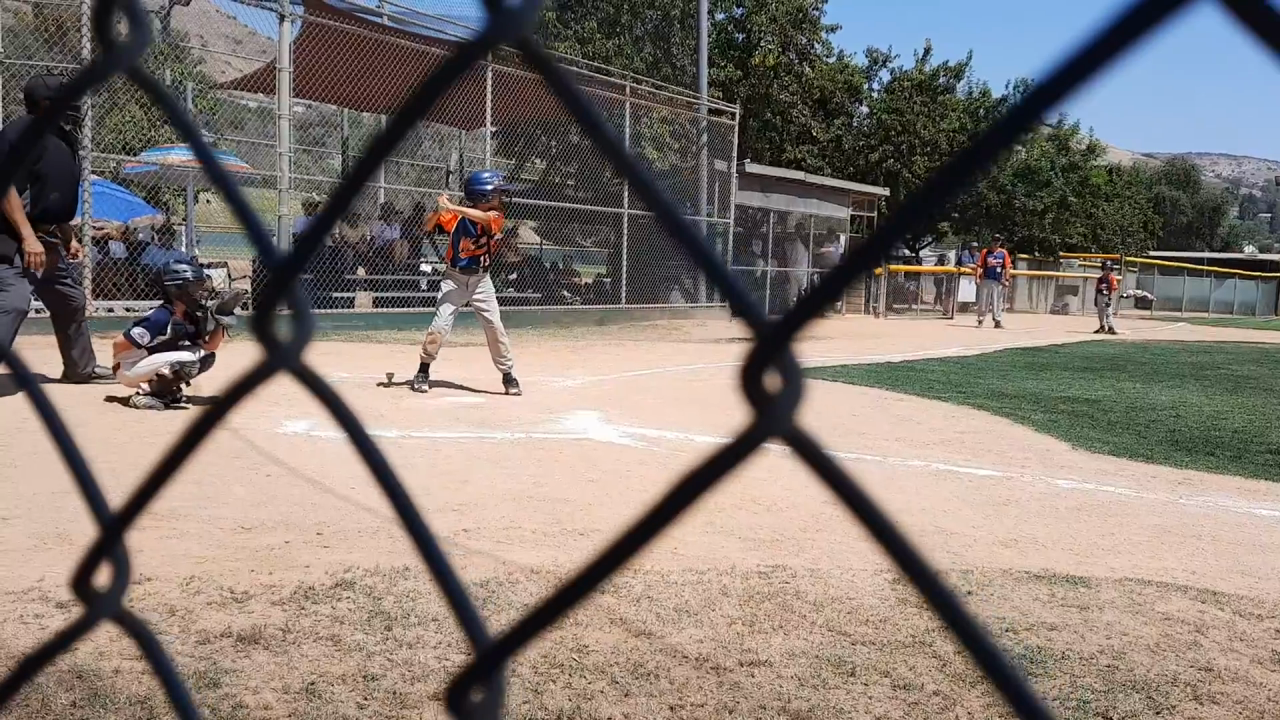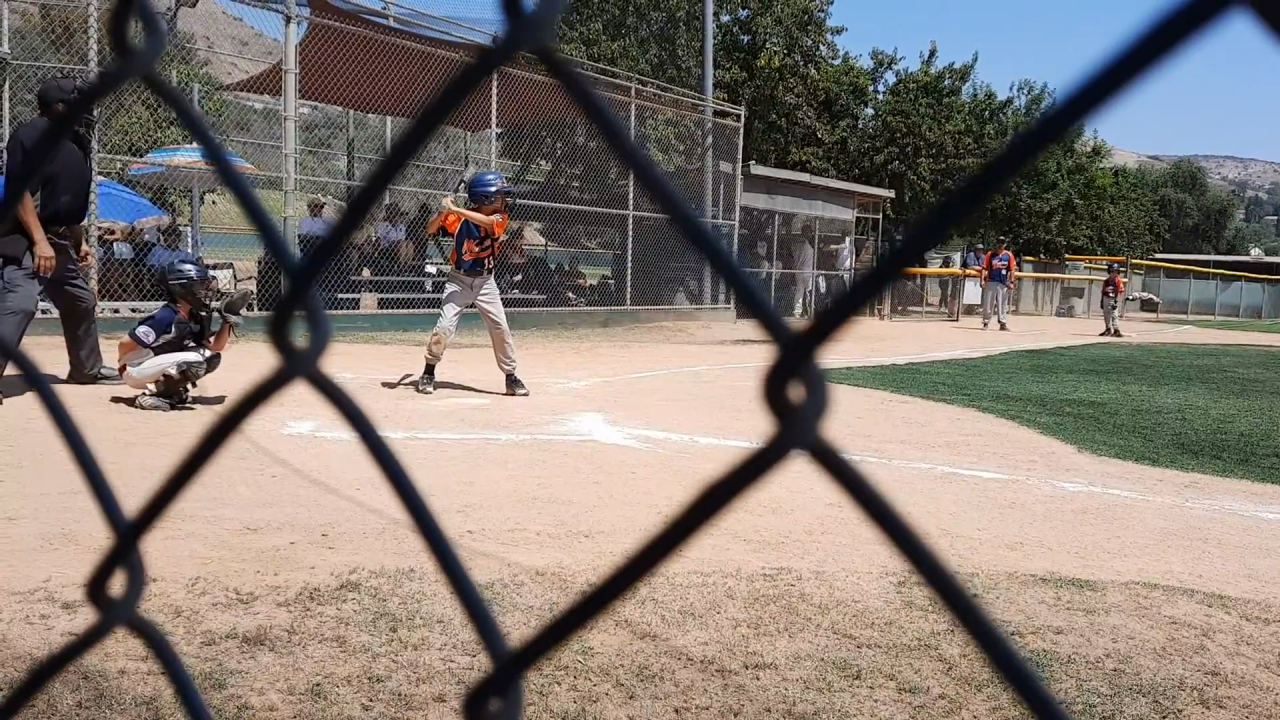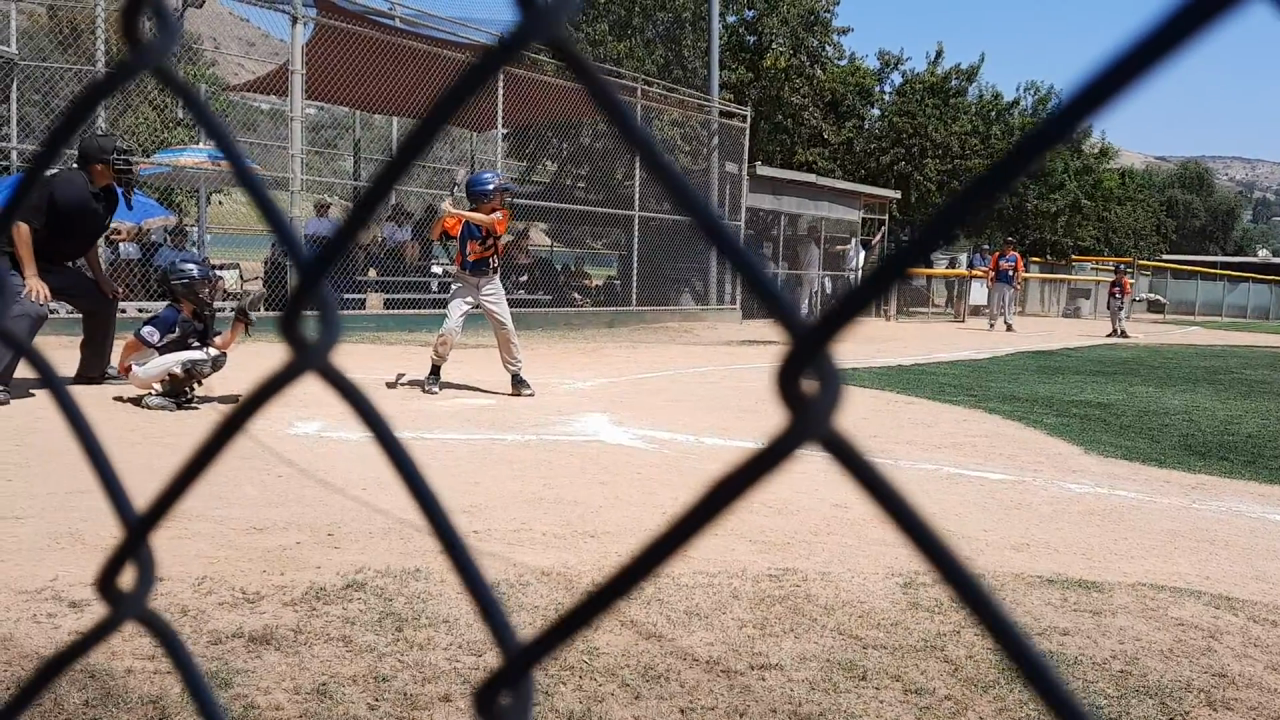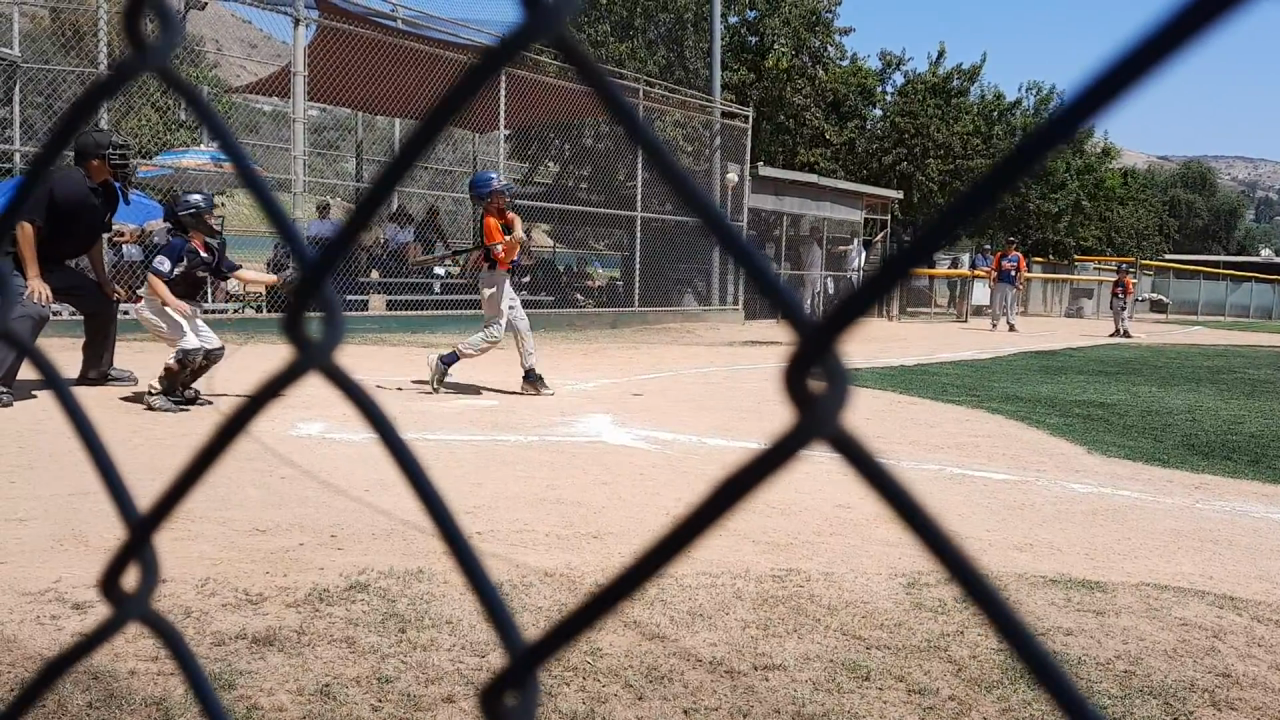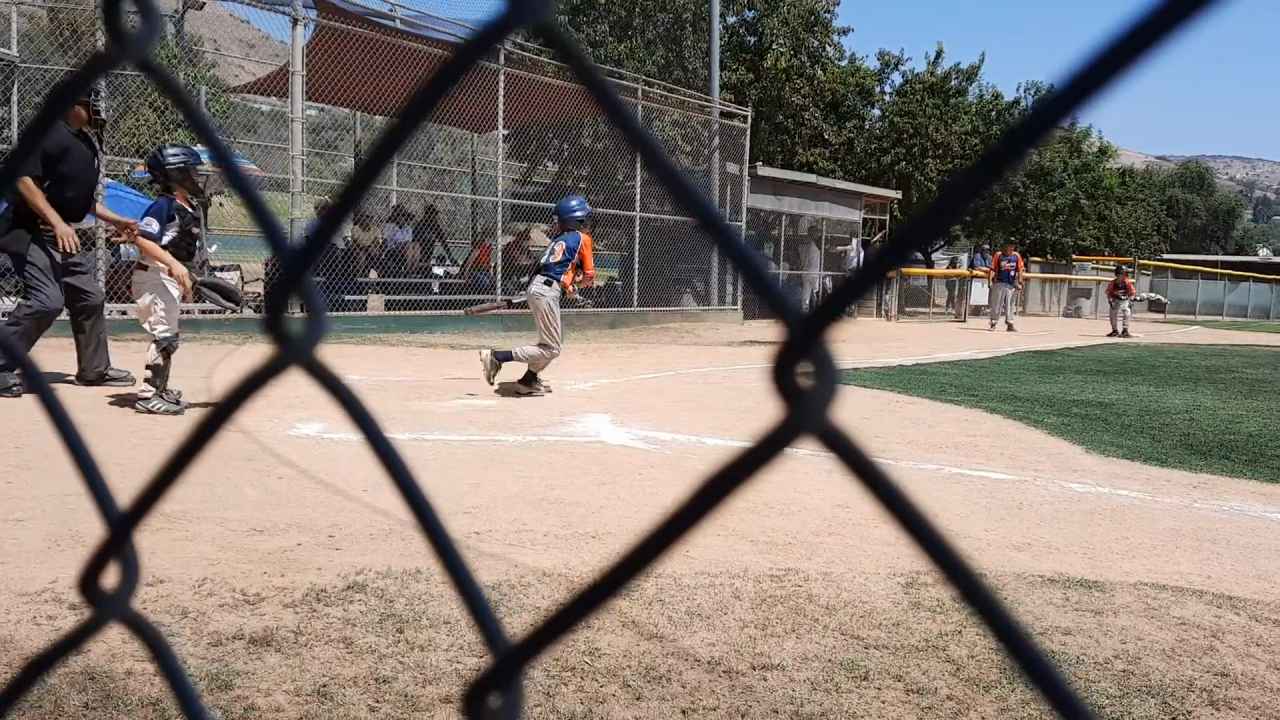
dt=0.7s
person 1, frame 1
left shoulder: (61, 137)
left wrist: (69, 238)
right wrist: (28, 238)
left hip: (50, 241)
left knee: (73, 302)
left ankle: (81, 367)
person 1, frame 2
left shoulder: (76, 140)
right shoulder: (32, 134)
left wrist: (80, 240)
right wrist: (40, 241)
left hip: (60, 243)
right hip: (27, 241)
left knee: (82, 302)
left ankle: (87, 369)
person 1, frame 3
left shoulder: (109, 196)
right shoulder: (64, 185)
left wrist: (100, 278)
right wrist: (31, 276)
left hip: (53, 263)
left knee: (104, 300)
right knee: (31, 307)
left ankle: (93, 370)
person 1, frame 4
left shoulder: (109, 194)
right shoulder: (60, 182)
left elbow: (93, 238)
right elbow: (25, 225)
left wrist: (103, 280)
right wrist: (33, 277)
left hip: (55, 264)
left knee: (103, 301)
right knee: (33, 309)
left ankle: (97, 370)
person 1, frame 5
left shoulder: (87, 143)
right shoulder: (48, 133)
left wrist: (113, 219)
right wrist: (58, 223)
left hip: (64, 236)
right hip: (32, 234)
left knee: (90, 298)
right knee: (46, 300)
left ankle: (94, 369)
person 2, frame 1
left shoulder: (496, 215)
right shoulder: (455, 215)
left elbow: (483, 218)
right elbow: (427, 227)
left wrist: (452, 207)
right wrist: (440, 210)
left hip: (481, 280)
right hip: (454, 278)
left knee: (495, 327)
right knee: (440, 326)
left ankle: (508, 376)
right ankle: (423, 372)
person 2, frame 2
left shoulder: (500, 218)
right shoulder: (459, 217)
left elbow: (486, 222)
right elbow: (430, 229)
left wrist: (455, 209)
right wrist: (444, 211)
left hip: (486, 282)
right hip: (459, 280)
left knee: (501, 328)
right knee: (444, 327)
left ankle: (511, 377)
right ankle: (428, 373)
person 2, frame 3
left shoulder: (501, 216)
right shoulder: (461, 219)
left elbow: (487, 221)
right elbow: (434, 236)
left wrist: (454, 212)
right wrist: (445, 215)
left hip: (490, 282)
right hip: (464, 281)
left knee: (506, 329)
right knee: (450, 328)
left ankle: (516, 378)
right ankle: (434, 374)
person 2, frame 4
left shoulder: (502, 211)
right shoulder: (490, 221)
left elbow: (514, 219)
right elbow: (500, 258)
left wrist: (514, 236)
left hip: (500, 280)
right hip: (494, 281)
left knee: (521, 325)
right knee: (493, 332)
left ankle: (530, 376)
right ankle: (443, 363)
person 2, frame 5
left shoulder: (559, 238)
right shoulder: (583, 239)
right elbow: (589, 277)
left wrist: (567, 285)
right wrist: (575, 283)
left hip: (537, 288)
right hip: (547, 292)
left knee: (551, 344)
right knee: (549, 349)
left ankle: (529, 379)
right ankle: (496, 357)
person 3, frame 1
left shoulder: (189, 317)
right shoulder: (161, 318)
left elbow: (210, 346)
right elbow: (119, 343)
right wrist: (125, 361)
left hip: (152, 363)
right hip: (129, 370)
left knee: (206, 356)
right knee: (187, 361)
left ankle: (163, 390)
right ankle: (145, 393)
person 3, frame 2
left shoulder: (195, 318)
right shoulder: (166, 317)
left elbow: (216, 346)
right elbow: (126, 343)
left wrist: (227, 319)
right wrist: (124, 365)
left hip: (159, 366)
right hip: (136, 371)
left knee: (211, 357)
right knee: (194, 362)
left ankle: (170, 391)
right ankle: (151, 395)
person 3, frame 3
left shoulder: (199, 317)
right shoulder: (169, 317)
left elbow: (222, 344)
right elbow: (132, 344)
left wrist: (240, 318)
right wrist: (123, 367)
left hip: (164, 365)
right hip: (142, 370)
left knee: (217, 357)
right knee: (200, 361)
left ankle: (176, 390)
right ankle: (157, 394)
person 3, frame 4
left shoulder: (212, 251)
right shoulder: (177, 246)
left elbow: (239, 273)
right elbow: (153, 278)
left wrist: (277, 279)
right wrist: (173, 302)
left hip: (183, 309)
right hip: (155, 306)
left knee: (214, 349)
right knee: (191, 349)
left ankle: (178, 389)
right ankle: (157, 392)
person 3, frame 5
left shoulder: (188, 208)
right shoulder: (164, 205)
right elbow: (143, 240)
left wrist: (193, 278)
right wrist: (174, 265)
left hip: (170, 280)
right hip: (154, 277)
left knee: (169, 338)
right knee: (165, 337)
left ankle: (160, 390)
right ankle: (147, 395)
